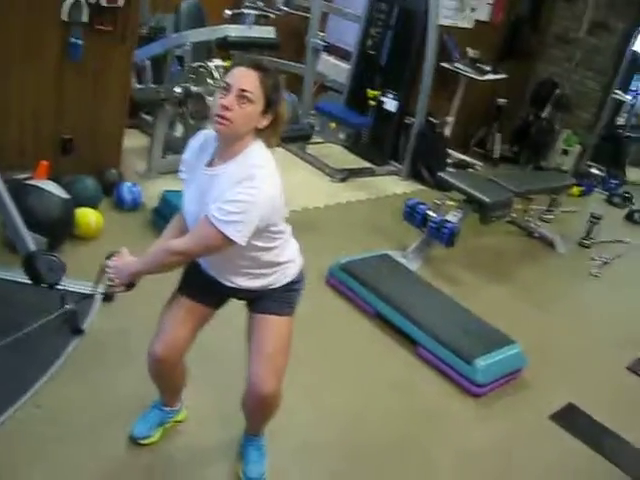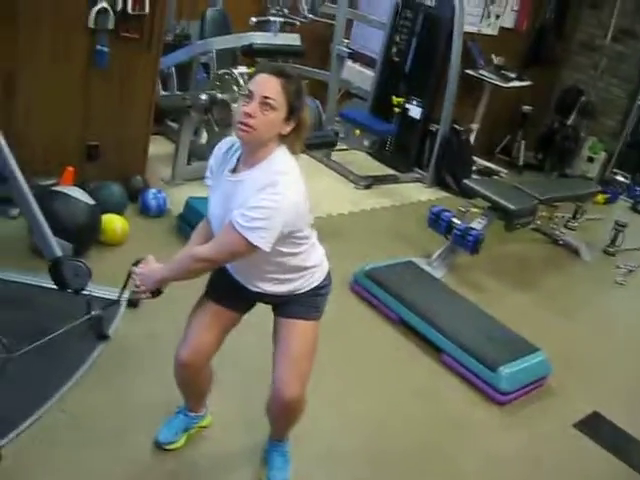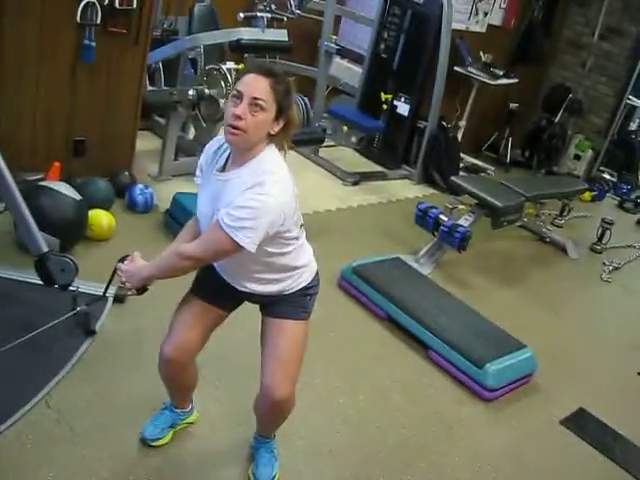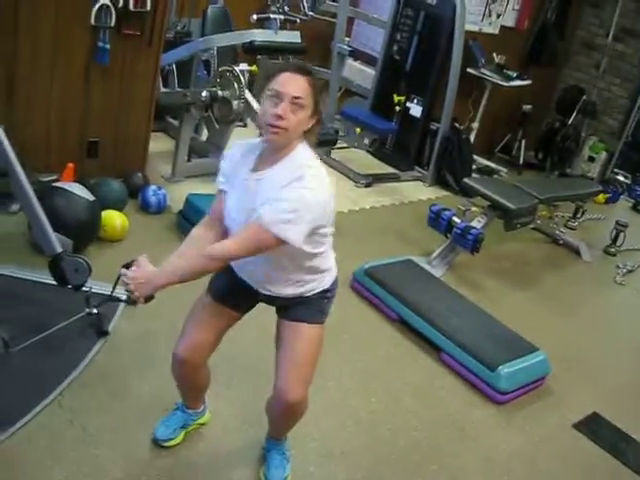
dt=0.2s
person 1, frame 1
left shoulder: (256, 185)
right shoulder: (201, 143)
left elbow: (186, 248)
right elbow: (185, 218)
left wrist: (134, 267)
right wrist: (139, 262)
left hip: (272, 280)
right hip: (213, 267)
left knee: (263, 389)
right knee: (161, 354)
left ankle: (253, 437)
right ankle: (170, 406)
person 1, frame 2
left shoulder: (280, 191)
right shoulder: (227, 150)
left elbow: (209, 255)
right elbow: (210, 225)
left wrist: (159, 275)
right wrist: (165, 268)
left hip: (298, 286)
right hip: (239, 272)
left knee: (288, 394)
right knee: (188, 359)
left ankle: (277, 443)
right ankle: (195, 412)
person 1, frame 3
left shoulder: (268, 191)
right shoulder: (216, 150)
left elbow: (197, 253)
right elbow: (200, 223)
left wrist: (145, 272)
right wrist: (150, 264)
left hip: (287, 286)
right hip: (227, 269)
left knee: (277, 393)
right knee: (173, 354)
left ankle: (264, 439)
right ankle: (181, 408)
person 1, frame 4
left shoulder: (309, 187)
right shoulder: (240, 153)
left elbow: (232, 248)
right elbow: (213, 225)
left wrist: (156, 279)
right wrist: (157, 270)
left hip: (305, 289)
right hip: (245, 273)
left knee: (291, 397)
right knee: (187, 354)
left ankle: (275, 443)
right ankle: (193, 410)
